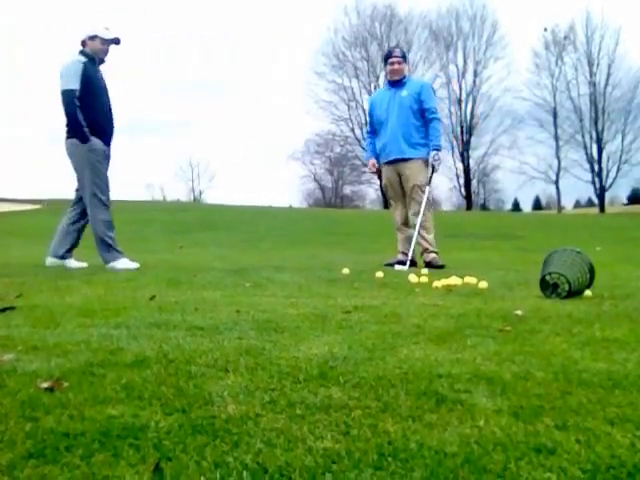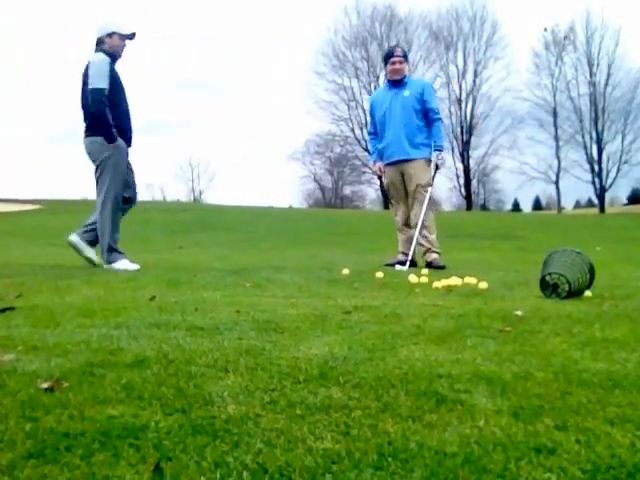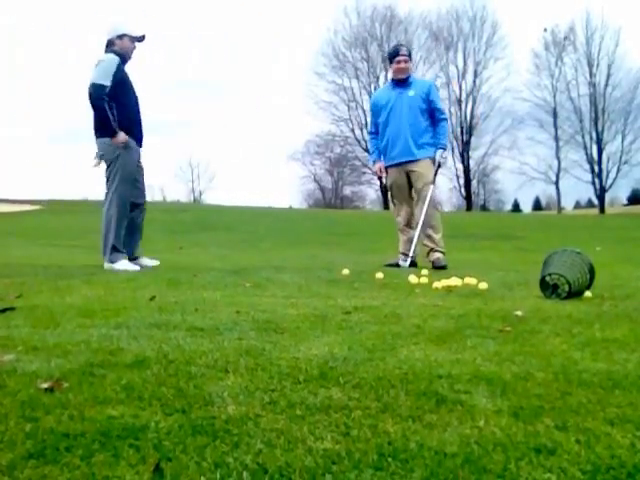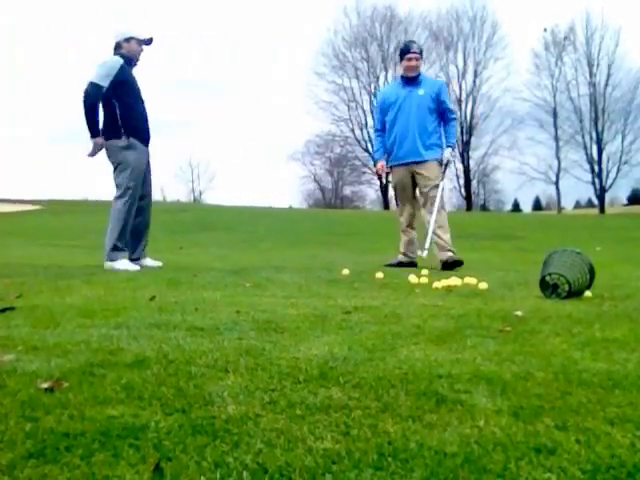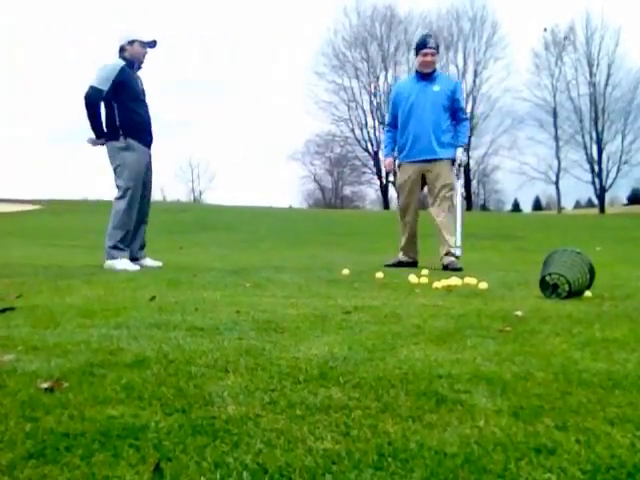
dt=0.2s
person 1, frame 1
left shoulder: (94, 70)
right shoulder: (77, 65)
right elbow: (71, 103)
right wrist: (87, 139)
left hip: (97, 145)
right hip: (86, 144)
left knee: (84, 200)
right knee: (98, 200)
left ankle: (58, 254)
right ankle: (112, 256)
person 1, frame 2
left shoulder: (106, 65)
right shoulder: (101, 62)
right elbow: (97, 101)
right wrist: (114, 137)
left hip: (114, 143)
right hip: (108, 142)
left knee: (127, 195)
right knee: (111, 197)
left ankle: (84, 236)
right ankle: (111, 256)
person 1, frame 3
left shoulder: (117, 67)
right shoulder: (110, 62)
right elbow: (96, 95)
left wrist: (106, 140)
right wrist: (114, 132)
left hip: (129, 144)
right hip: (120, 143)
left knee: (136, 198)
right knee: (118, 197)
left ankle: (131, 253)
right ankle: (114, 257)
person 1, frame 4
left shoulder: (126, 71)
right shoulder: (114, 65)
right elbow: (91, 95)
left wrist: (104, 137)
right wrist: (97, 135)
left hip: (138, 144)
right hip: (125, 144)
left knee: (142, 199)
right knee: (127, 195)
left ankle: (136, 254)
right ankle: (114, 255)
person 1, frame 5
left shoulder: (136, 77)
right shoulder: (115, 69)
right elbow: (91, 98)
left wrist: (106, 136)
right wrist: (101, 134)
left hip: (142, 146)
right hip: (126, 145)
left knee: (141, 201)
right knee: (128, 195)
left ankle: (136, 253)
right ankle: (114, 254)
person 2, frame 1
left shoulder: (420, 87)
right shoulder: (376, 97)
left elbow: (432, 119)
right elbow: (371, 131)
left wrist: (435, 148)
right wrist: (371, 155)
left hip: (414, 157)
right hip: (387, 161)
left knee: (419, 207)
right knee: (398, 209)
left ankle: (429, 253)
right ankle: (405, 253)
person 2, frame 2
left shoulder: (422, 87)
right shoulder: (377, 97)
left elbow: (435, 119)
right elbow: (373, 132)
left wrist: (437, 148)
right wrist: (376, 158)
left hip: (417, 157)
right hip: (390, 161)
left knee: (421, 207)
right knee: (399, 210)
left ankle: (432, 253)
right ankle: (405, 253)
person 2, frame 3
left shoulder: (426, 87)
right shoulder: (379, 96)
left elbow: (440, 119)
right elbow: (374, 132)
left wrist: (441, 147)
right wrist: (376, 158)
left hip: (421, 157)
right hip: (393, 161)
left knee: (428, 205)
right knee: (402, 211)
left ankle: (436, 253)
right ankle: (407, 255)
person 2, frame 4
left shoulder: (436, 87)
right shoulder: (386, 94)
left elbow: (449, 118)
right elbow: (379, 129)
left wrist: (449, 146)
right wrist: (379, 157)
left hip: (428, 158)
right hip: (398, 161)
left knee: (434, 206)
right knee: (405, 211)
left ankle: (446, 253)
right ankle: (407, 255)
person 2, frame 5
left shoulder: (450, 84)
right shoulder: (400, 89)
left elbow: (462, 118)
right elbow: (391, 125)
left wrist: (461, 146)
right wrist: (388, 153)
left hip: (441, 158)
right hip: (408, 160)
left knee: (443, 208)
right knee: (406, 208)
left ankle: (449, 255)
right ankle: (408, 255)
